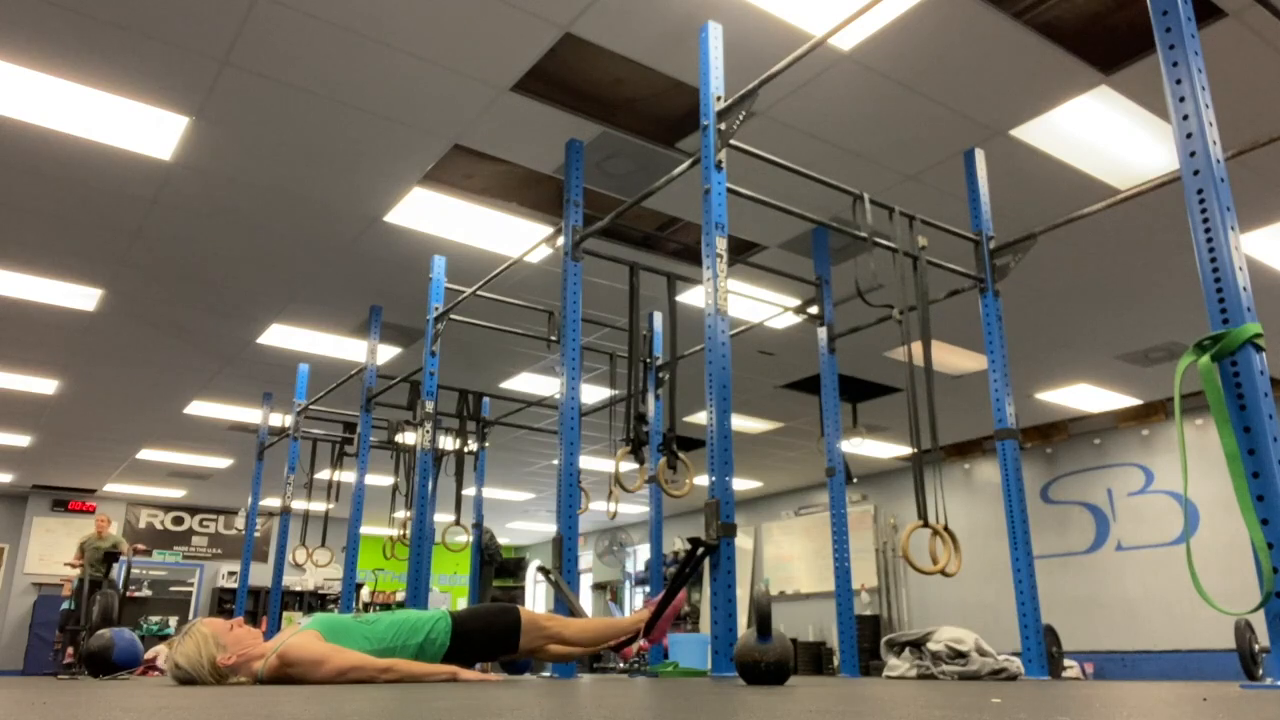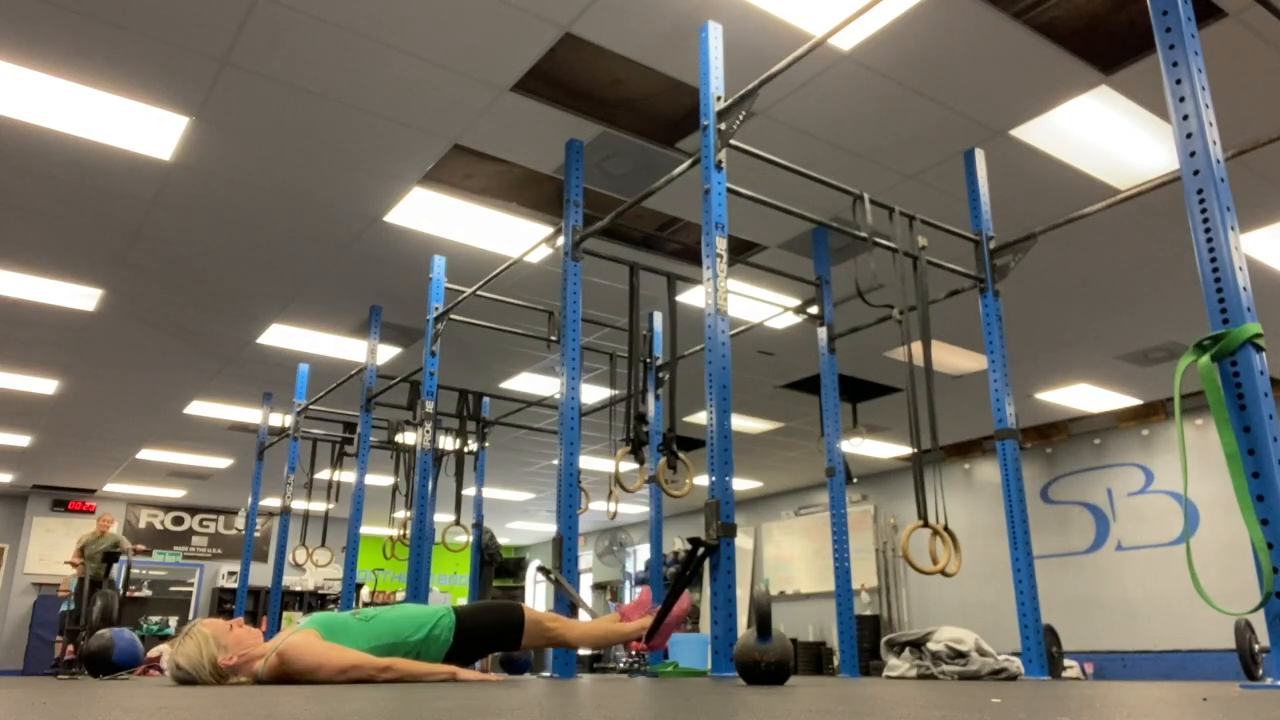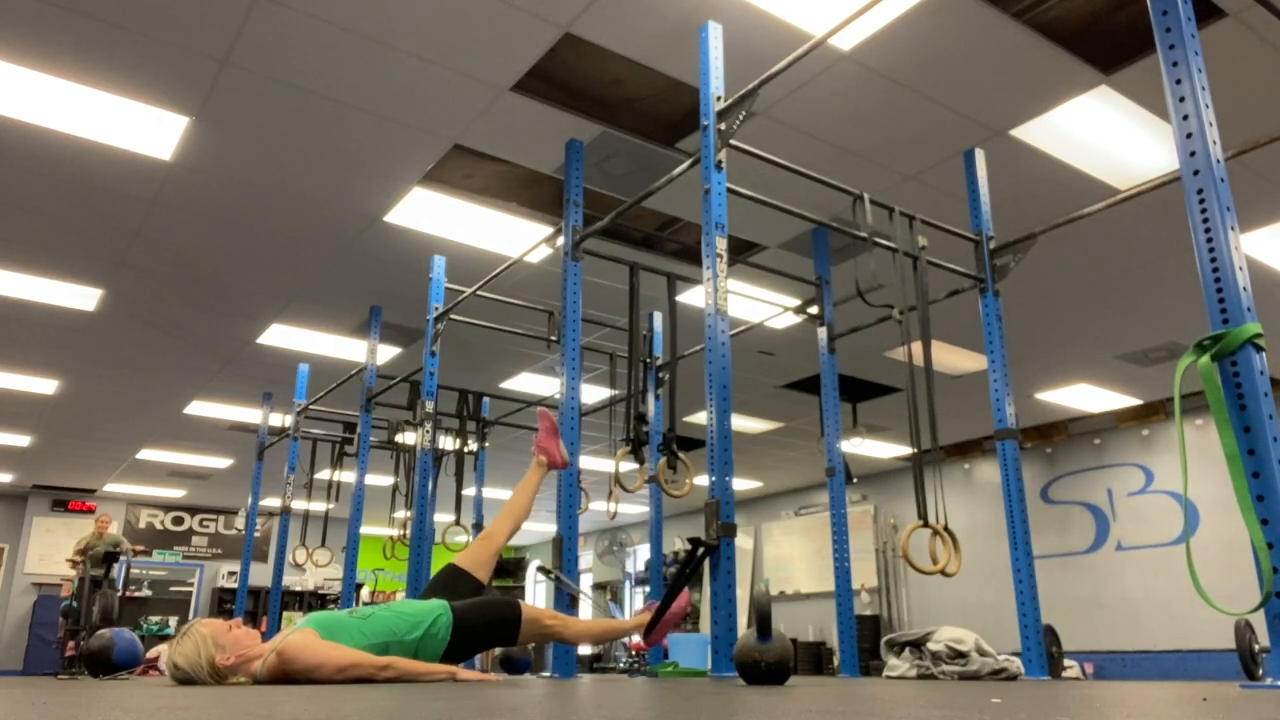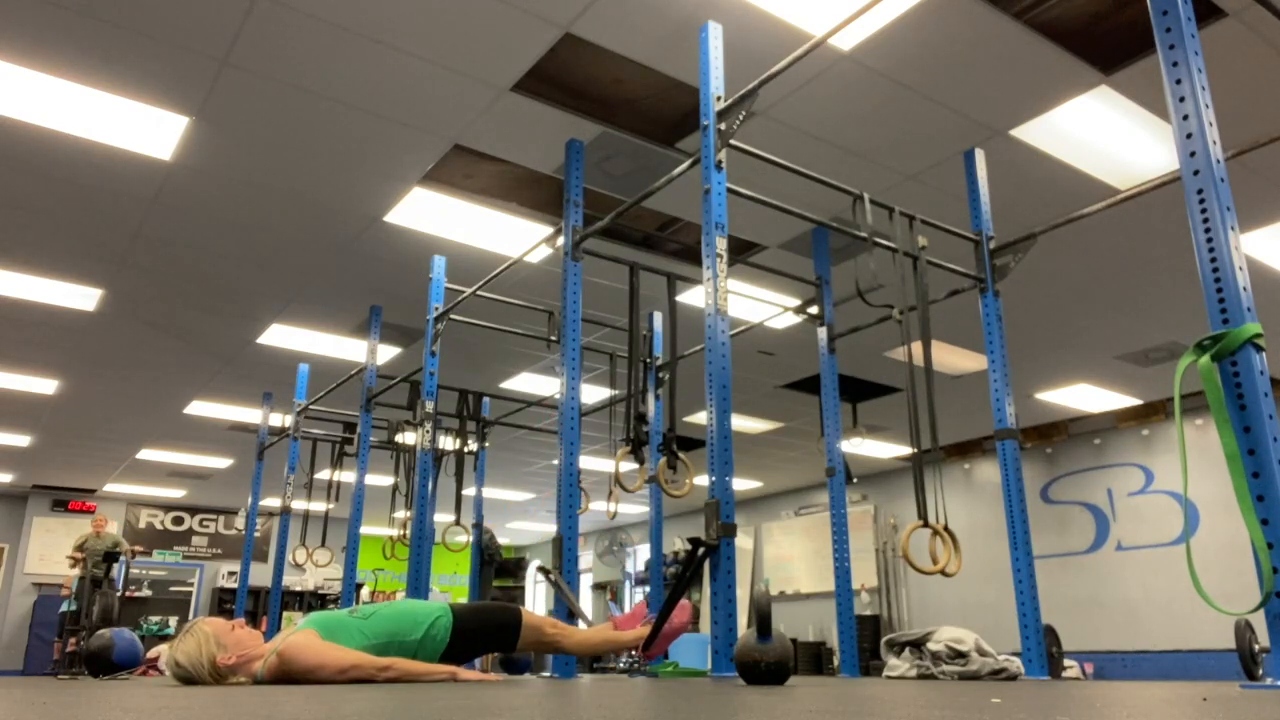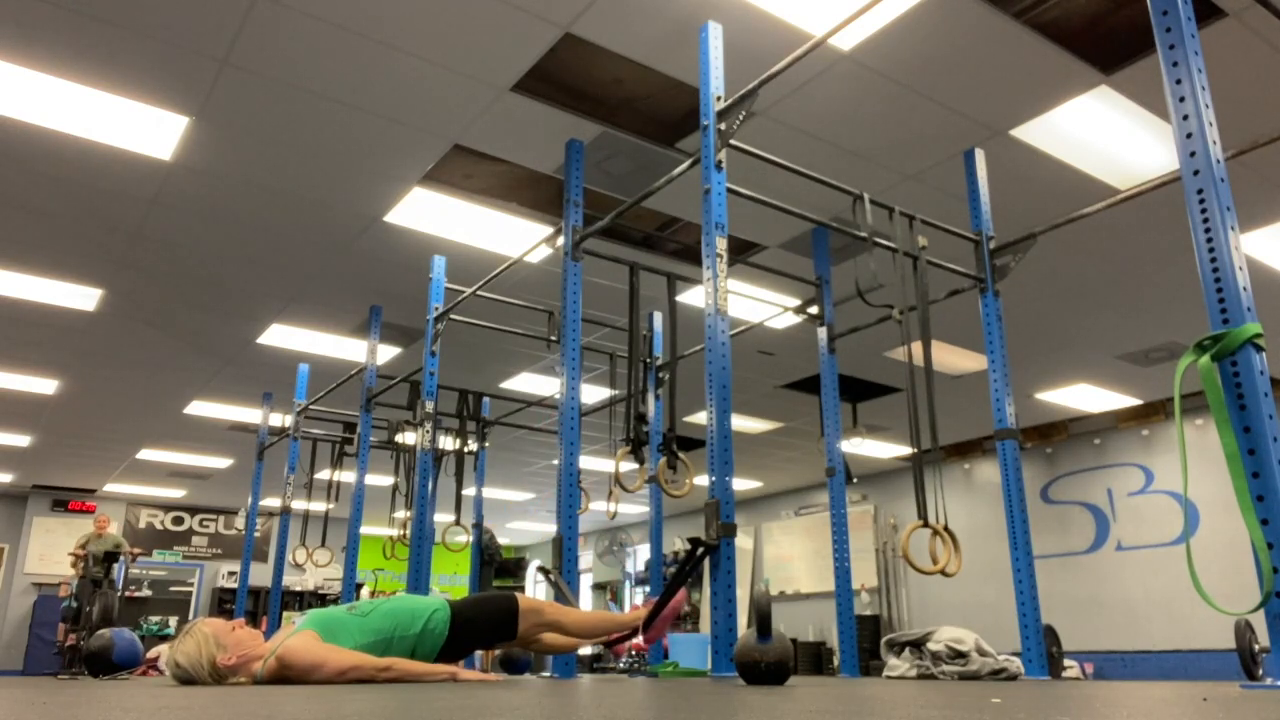
dt=1s
person 1, frame 1
left shoulder: (275, 656)
right shoulder: (289, 658)
right elbow: (382, 669)
right wrist: (457, 673)
left hip: (438, 631)
right hip: (444, 637)
left knee: (536, 643)
right knee: (547, 626)
left ankle: (625, 639)
right ankle: (641, 622)
person 1, frame 2
left shoulder: (276, 651)
right shoulder: (289, 658)
right elbow: (380, 668)
right wrist: (456, 673)
left hip: (435, 623)
right hip: (442, 634)
left knee: (542, 628)
right knee: (547, 625)
left ankle: (624, 622)
right ankle: (644, 629)
person 1, frame 3
left shoulder: (276, 652)
right shoulder: (289, 657)
right elbow: (382, 668)
right wrist: (458, 674)
left hip: (423, 613)
right hip: (440, 632)
left knee: (491, 540)
right knee: (549, 621)
left ankle: (543, 461)
right ankle: (644, 623)
person 1, frame 4
left shoulder: (277, 653)
right shoulder: (290, 656)
right elbow: (381, 668)
right wrist: (458, 674)
left hip: (427, 618)
right hip: (439, 632)
left knee: (539, 628)
right knee: (548, 631)
left ankle: (616, 628)
right ankle: (645, 637)
person 1, frame 5
left shoulder: (276, 650)
right shoulder: (290, 659)
right elbow: (381, 668)
right wrist: (457, 675)
left hip: (432, 616)
right hip: (438, 628)
left knee: (528, 634)
right knee: (544, 612)
left ankle: (613, 636)
right ankle: (642, 620)
